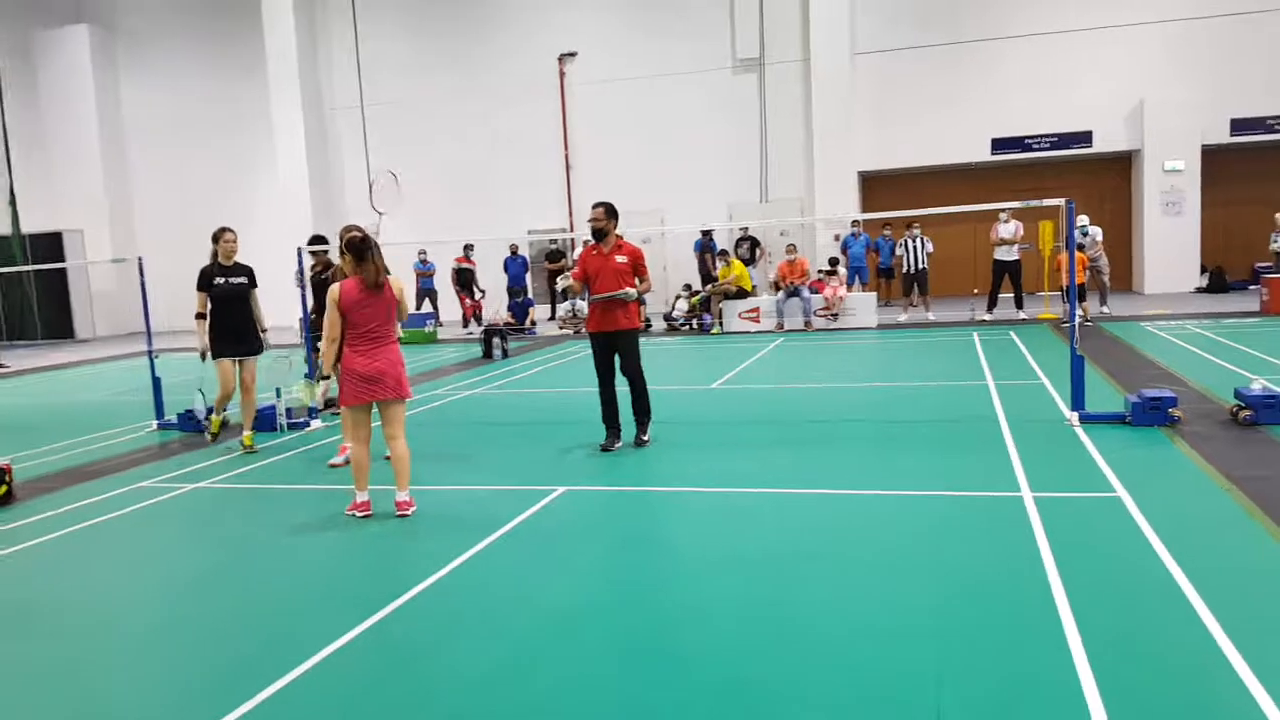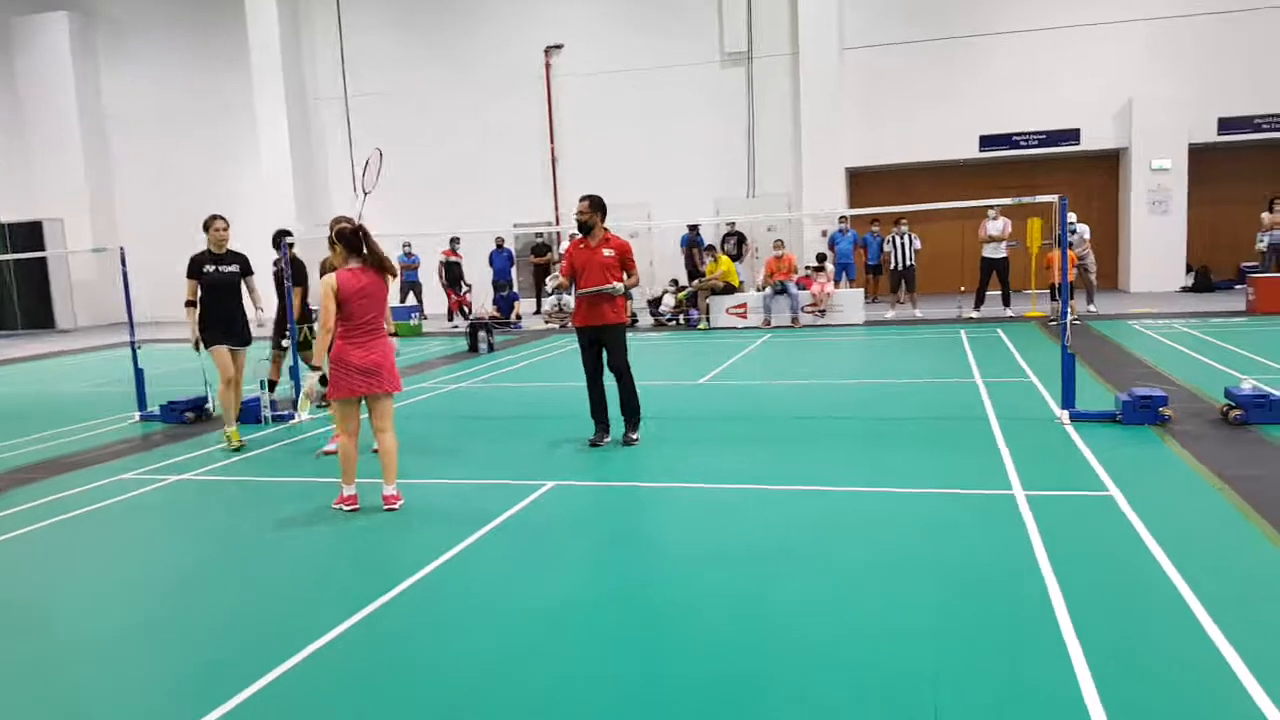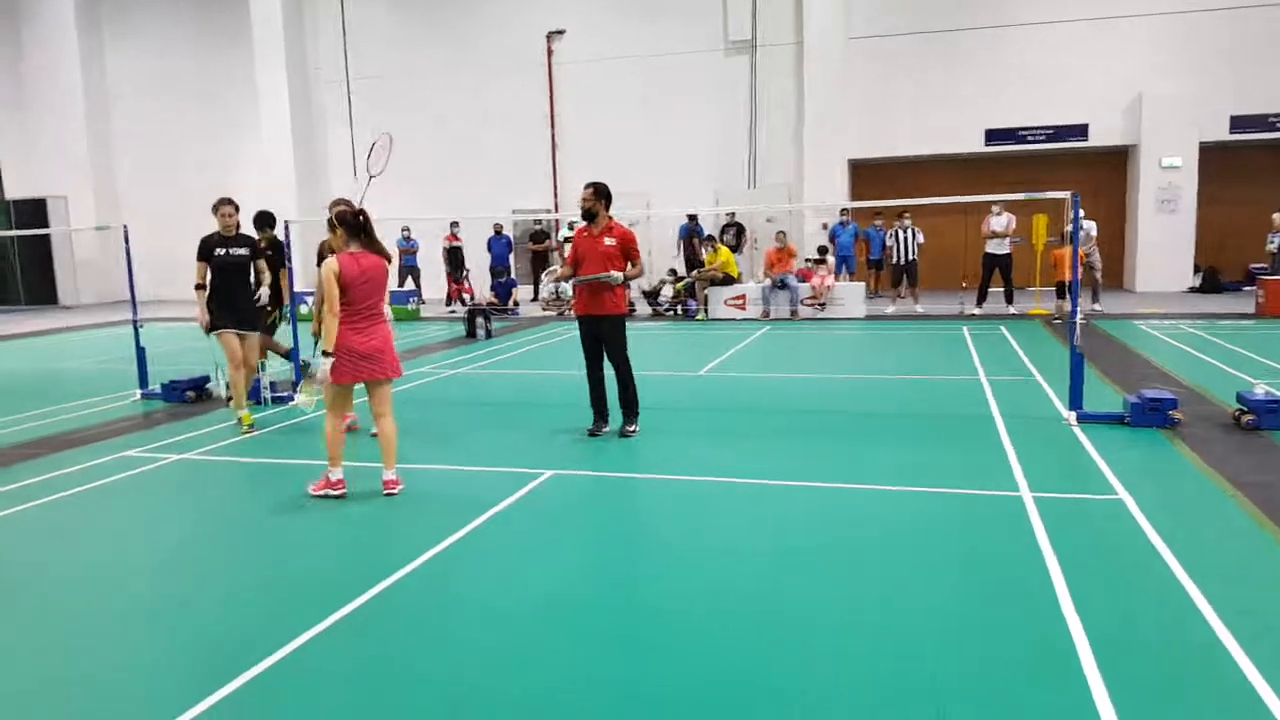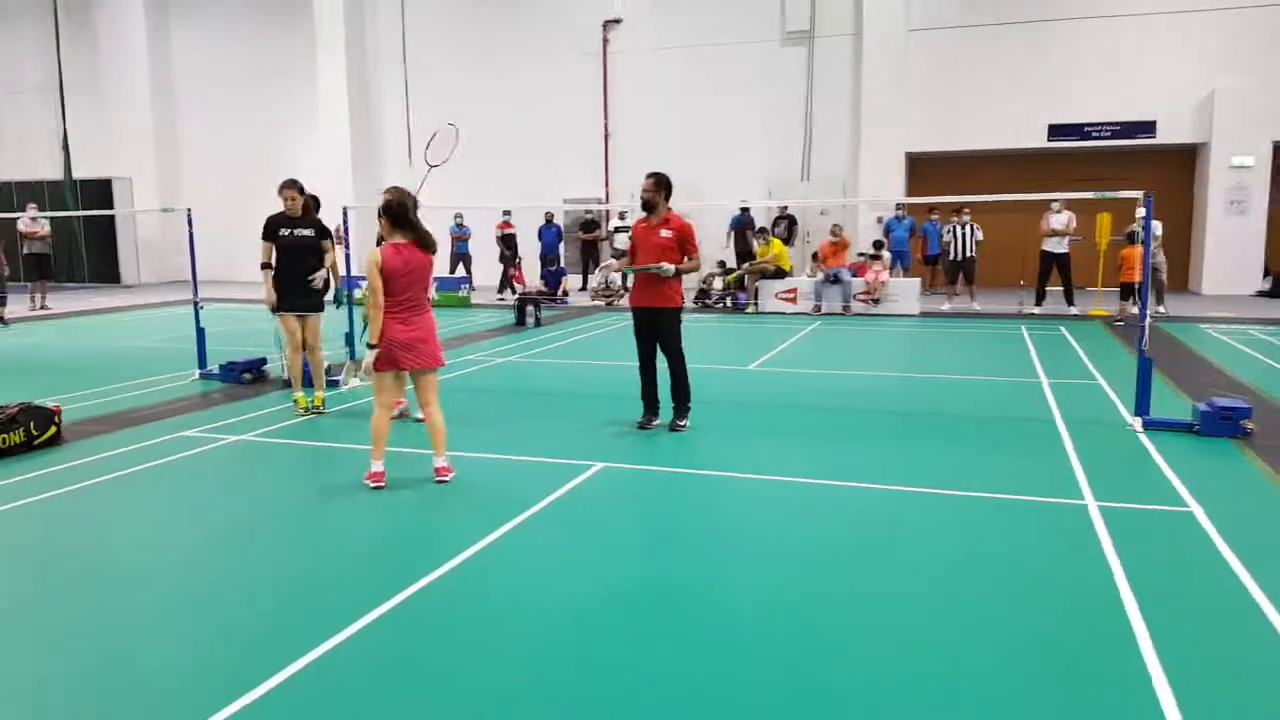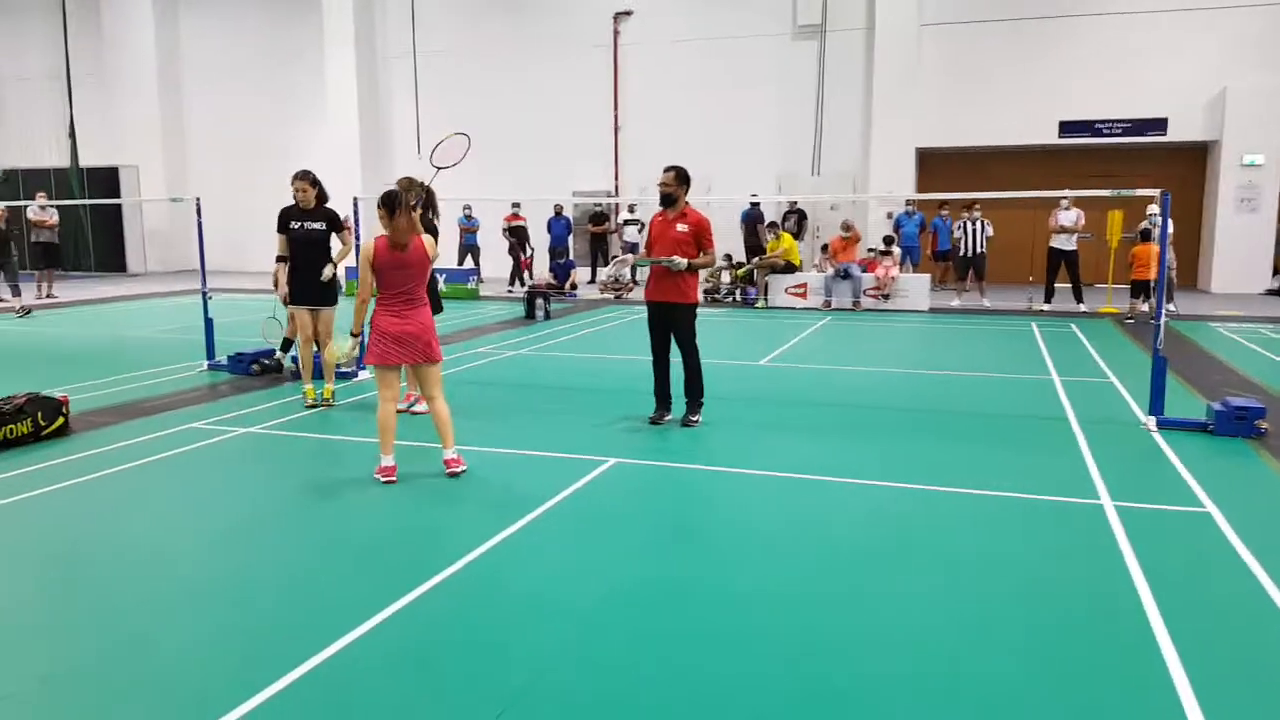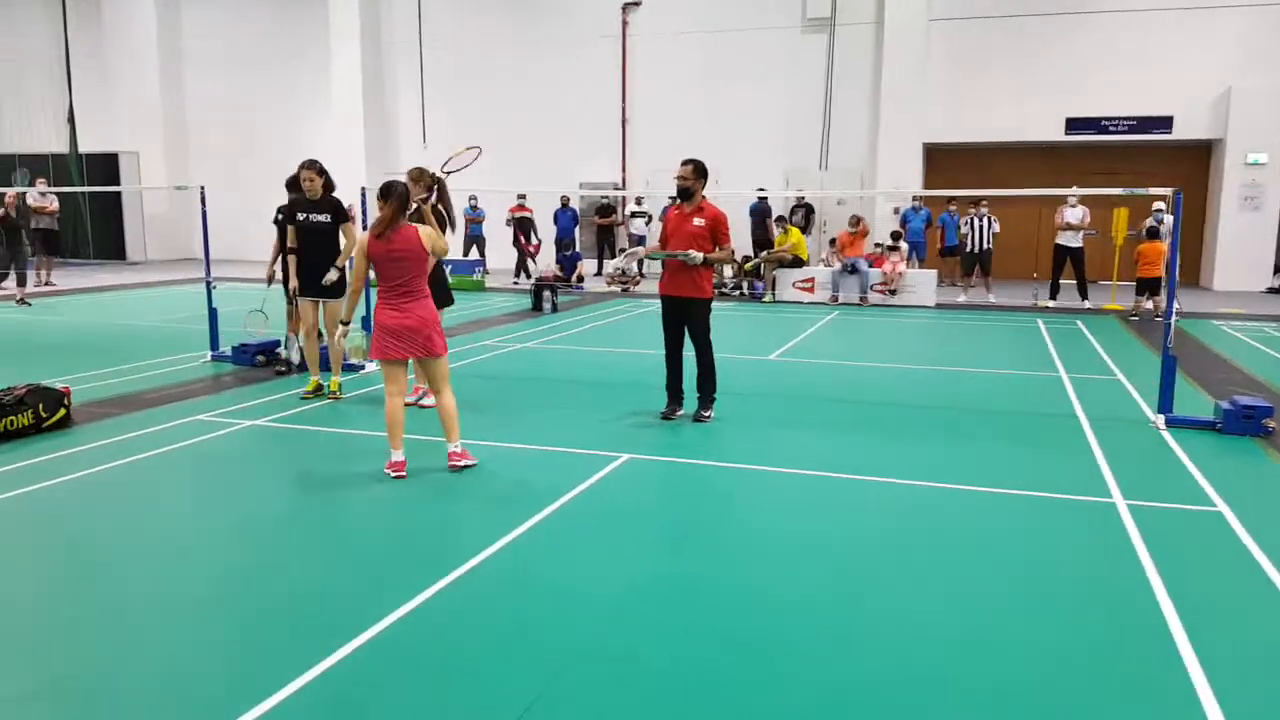
dt=0.2s
person 1, frame 1
left shoulder: (337, 291)
right shoulder: (393, 284)
left elbow: (332, 337)
left wrist: (326, 374)
left hip: (356, 368)
right hip: (389, 364)
left knee: (359, 440)
right knee: (396, 436)
left ankle: (362, 501)
right ankle: (403, 499)
person 1, frame 2
left shoulder: (331, 280)
right shoulder: (381, 274)
left elbow: (327, 327)
left wrist: (316, 368)
left hip: (347, 360)
right hip: (380, 356)
left knee: (347, 432)
right knee: (384, 429)
left ankle: (348, 494)
right ankle: (390, 493)
person 1, frame 3
left shoulder: (332, 264)
right shoulder: (381, 259)
left elbow: (333, 312)
left wrist: (327, 355)
left hip: (347, 345)
right hip: (379, 341)
left knee: (335, 415)
right knee: (383, 414)
left ankle: (334, 478)
right ankle: (390, 477)
person 1, frame 4
left shoulder: (378, 256)
right shoulder: (427, 249)
left elbow: (376, 305)
left wrist: (372, 346)
left hip: (390, 336)
right hip: (421, 333)
left knee: (383, 406)
right knee: (430, 403)
left ankle: (376, 470)
right ankle: (442, 465)
person 1, frame 5
left shoulder: (371, 248)
right shoulder: (428, 242)
left elbow: (364, 296)
left wrist: (355, 334)
right wrist: (414, 220)
left hip: (386, 328)
right hip: (420, 325)
left knee: (387, 399)
right knee: (435, 395)
left ankle: (387, 464)
right ankle: (451, 457)
person 1, frame 6
left shoulder: (367, 241)
right shoulder: (425, 233)
left elbow: (356, 287)
right elbow: (443, 251)
left wrist: (344, 323)
right wrist: (429, 216)
left hip: (389, 321)
right hip: (423, 317)
left knee: (394, 393)
right knee: (442, 388)
left ankle: (397, 460)
right ankle: (455, 450)
person 2, frame 1
left shoulder: (632, 251)
right shoulder: (587, 254)
left elbow: (646, 283)
right elbow: (578, 286)
left wrist: (635, 292)
right wrist: (568, 283)
left hip: (626, 325)
right hip: (597, 327)
left knee: (633, 373)
right knee: (605, 380)
left ankle: (643, 423)
right ankle: (612, 432)
person 2, frame 2
left shoulder: (619, 245)
right shoulder: (574, 248)
left elbow: (634, 277)
right elbow: (566, 281)
left wrist: (623, 286)
right wrist: (558, 281)
left hip: (613, 320)
right hip: (584, 322)
left knee: (620, 369)
right knee: (593, 375)
left ankle: (632, 423)
right ankle: (601, 427)
person 2, frame 3
left shoulder: (623, 234)
right shoulder: (580, 235)
left elbow: (639, 268)
right elbow: (570, 269)
left wrist: (622, 276)
right wrist: (559, 273)
left hip: (612, 311)
right hip: (585, 310)
left knee: (619, 361)
right knee: (593, 365)
left ankle: (630, 416)
right ankle: (600, 417)
person 2, frame 4
left shoulder: (681, 226)
right shoulder: (639, 226)
left elbow: (695, 263)
left wrist: (674, 269)
right wrist: (615, 264)
left hip: (667, 304)
right hip: (640, 302)
left knee: (673, 355)
right knee: (645, 357)
left ankle: (681, 410)
right ankle: (650, 410)
person 2, frame 5
left shoulder: (698, 220)
right shoulder: (656, 220)
left elbow: (710, 258)
left wrist: (686, 263)
left hip: (682, 299)
right hip: (654, 298)
left knee: (688, 351)
right knee: (659, 353)
left ankle: (694, 406)
right ankle: (662, 405)
person 2, frame 6
left shoulder: (715, 215)
right shoulder: (671, 214)
left elbow: (727, 253)
left wrist: (702, 257)
left hip: (698, 294)
right hip: (669, 292)
left knee: (702, 347)
right knee: (672, 347)
left ankle: (706, 401)
right ankle: (674, 400)
person 3, frame 1
left shoulder: (247, 272)
right shoulder: (208, 273)
right elbow: (201, 309)
left wrist: (263, 330)
right wrist: (201, 338)
left hip: (248, 336)
right hip: (222, 338)
left knee: (248, 385)
right knee: (228, 388)
left ankle: (248, 435)
right ankle: (216, 416)
person 3, frame 2
left shoulder: (240, 259)
right shoulder: (198, 261)
left elbow: (252, 290)
right elbow: (191, 298)
left wrist: (259, 309)
right wrist: (192, 327)
left hip: (238, 325)
right hip: (212, 327)
left knee: (237, 379)
right knee: (227, 377)
left ankle: (231, 426)
right ankle: (230, 430)
person 3, frame 3
left shoulder: (249, 242)
right shoulder: (208, 243)
left elbow: (264, 272)
right elbow: (200, 280)
left wrist: (265, 288)
right wrist: (202, 310)
left hip: (248, 308)
right hip: (221, 310)
left knee: (251, 363)
right knee: (235, 360)
left ankle: (238, 400)
right ankle: (243, 414)
person 3, frame 4
left shoulder: (315, 223)
right shoulder: (274, 222)
left elbow: (329, 250)
right elbow: (266, 259)
left wrist: (324, 269)
right wrist: (269, 289)
left hip: (310, 290)
right hip: (285, 290)
left knee: (312, 343)
right knee: (295, 343)
left ankle: (319, 395)
right ankle: (299, 396)
person 3, frame 5
left shoulder: (328, 215)
right shoulder: (286, 214)
left elbow: (348, 244)
right elbow: (282, 252)
left wrist: (333, 264)
right wrist: (281, 282)
left hip: (324, 283)
right hip: (298, 284)
left knee: (324, 337)
right knee: (305, 337)
left ankle: (329, 388)
right ankle: (308, 389)
person 3, frame 6
left shoulder: (334, 205)
right shoulder: (294, 205)
left elbow: (351, 240)
right elbow: (291, 244)
left wrist: (337, 268)
right wrist: (292, 275)
left hip: (331, 276)
right hip: (305, 276)
left knee: (332, 329)
right knee: (308, 330)
left ankle: (336, 380)
right ankle: (315, 380)
person 4, frame 1
left shoulder: (333, 271)
right shoulder: (313, 269)
left elbow: (334, 300)
left wrist: (331, 327)
right wrist: (310, 315)
left hip: (333, 323)
right hip: (319, 322)
left knee: (333, 363)
right knee: (314, 361)
left ankle: (346, 402)
right ankle: (326, 397)
person 4, frame 2
left shoulder: (297, 265)
right shoulder: (277, 263)
left elbow: (297, 295)
left wrist: (293, 322)
right wrist: (279, 316)
left hip: (299, 319)
right hip: (282, 317)
left knee: (307, 357)
right knee: (276, 357)
person 4, frame 3
left shoulder: (278, 247)
right shoulder: (256, 245)
left elbow: (283, 276)
left wrist: (285, 303)
left hip: (274, 299)
left knee: (265, 342)
right knee: (259, 341)
person 4, frame 4
left shoulder: (322, 231)
right shoulder: (297, 229)
left elbow: (331, 260)
right elbow: (291, 258)
left wrist: (338, 286)
right wrist: (288, 280)
left hip: (316, 284)
right hip: (300, 283)
left knee: (298, 322)
right knee: (300, 323)
person 4, frame 5
left shoulder: (318, 223)
right shoulder: (292, 220)
left elbow: (326, 253)
right elbow: (287, 249)
left wrist: (335, 277)
right wrist: (279, 270)
left hip: (313, 278)
right hip: (298, 275)
left knee: (294, 315)
right knee: (311, 318)
left ankle: (282, 357)
right ankle: (323, 353)
person 4, frame 6
right shoulder: (281, 212)
right elbow: (279, 241)
right wrist: (271, 266)
right hip: (287, 269)
left knee: (293, 312)
right knee: (293, 313)
left ankle: (290, 355)
